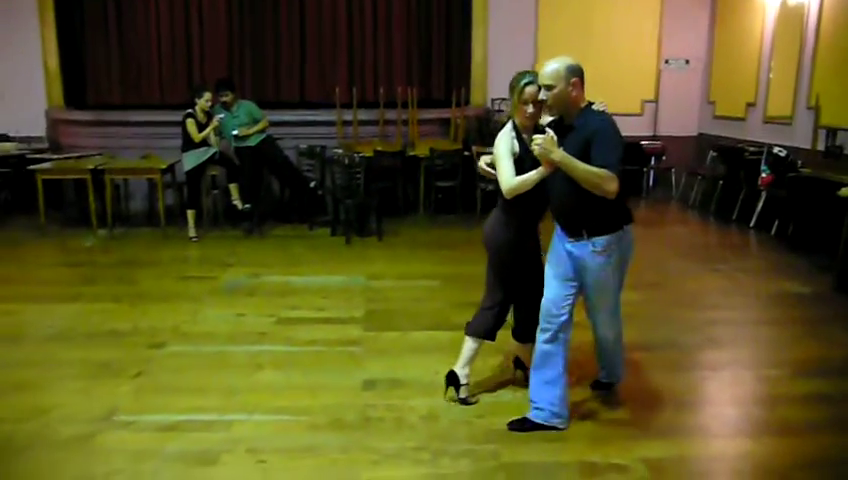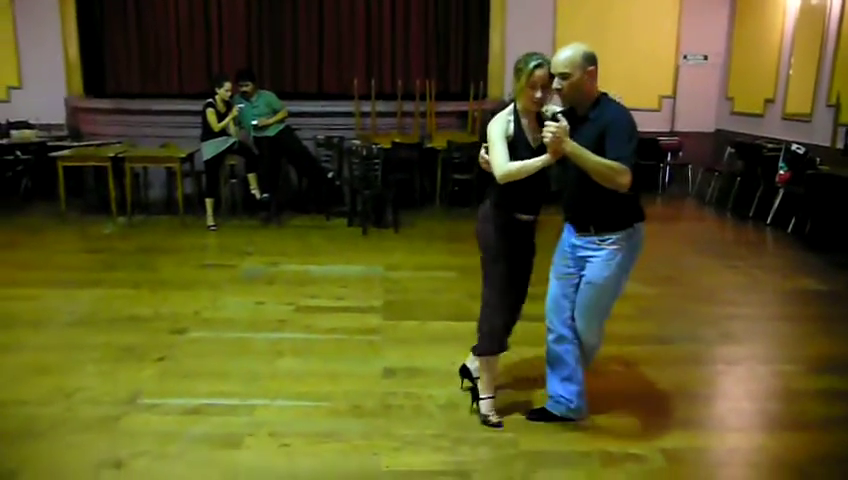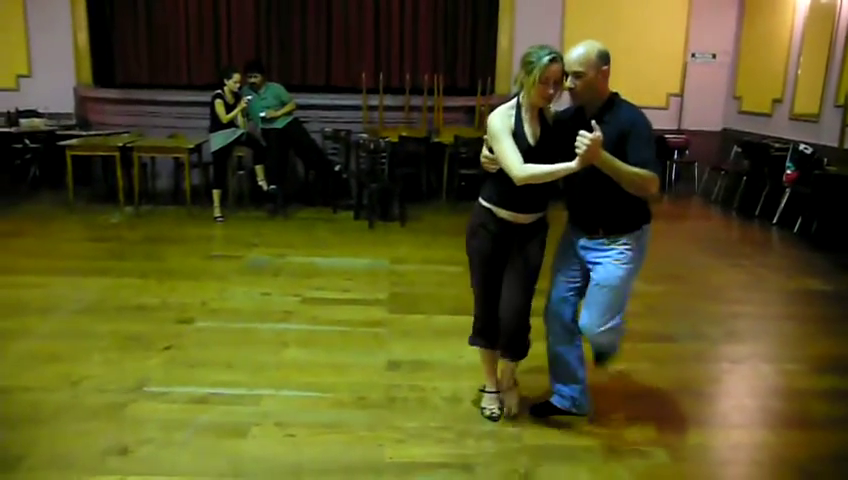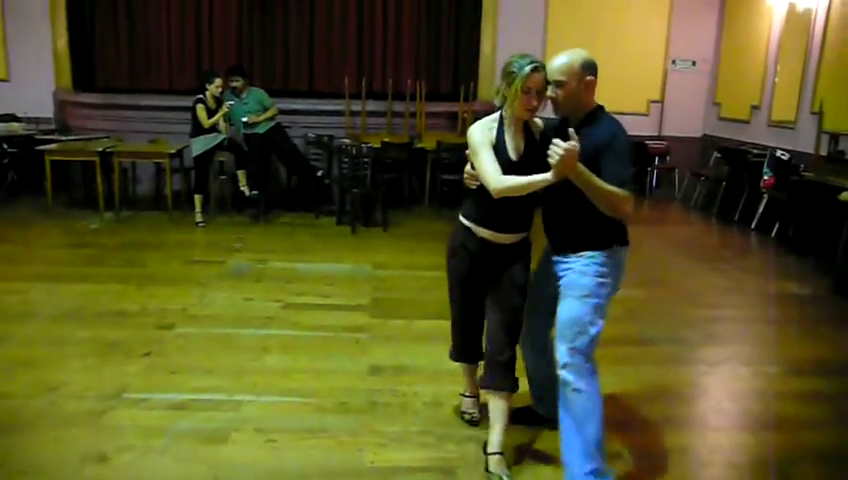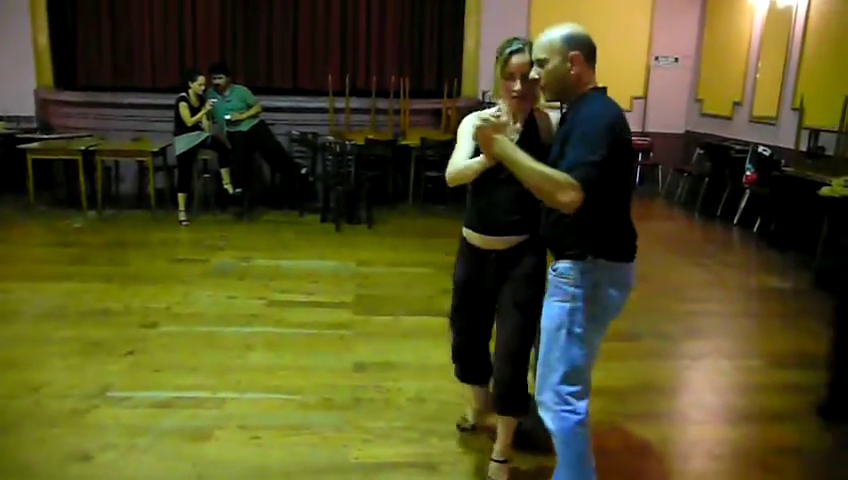
dt=0.4s
person 1, frame 1
left shoulder: (600, 126)
right shoulder: (555, 127)
left elbow: (609, 186)
left wrist: (558, 156)
left hip: (603, 240)
right hip: (565, 238)
left knee: (603, 319)
right knee: (551, 320)
left ankle: (611, 373)
right ankle: (547, 411)
person 1, frame 2
left shoulder: (615, 118)
right shoulder: (563, 119)
left elbow: (622, 180)
left wrist: (568, 147)
right wrist: (495, 159)
left hip: (611, 238)
right hip: (573, 232)
left knee: (585, 323)
right knee: (558, 319)
left ankle: (569, 382)
right ankle: (565, 402)
person 1, frame 3
left shoulder: (630, 121)
right shoulder: (566, 119)
left elbow: (650, 186)
left wrist: (601, 157)
right wrist: (497, 158)
left hip: (619, 240)
right hip: (577, 233)
left knee: (594, 325)
right knee: (558, 315)
left ankle: (607, 341)
right ankle: (569, 396)
person 1, frame 4
left shoulder: (610, 135)
right shoulder: (553, 130)
left elbow: (624, 207)
left wrist: (576, 170)
right wrist: (478, 173)
left hip: (593, 258)
right hip: (557, 252)
left knee: (571, 357)
right knee: (531, 333)
right ankle: (546, 407)
person 1, frame 5
left shoulder: (598, 118)
right shoulder: (580, 114)
left elbow: (568, 196)
right elbow: (554, 178)
left wrist: (502, 147)
right wrist: (501, 150)
left hip: (591, 270)
right hip: (582, 264)
left knee: (561, 393)
right knee: (556, 376)
right ankle: (539, 430)
person 2, frame 1
left shoulder: (542, 130)
right shoulder: (506, 138)
right elbow: (509, 187)
right wrist: (545, 168)
left hip: (517, 227)
right hip: (509, 228)
left knee: (497, 300)
right knee: (531, 298)
left ankle: (461, 371)
right ankle: (524, 360)
person 2, frame 2
left shoulder: (549, 119)
right shoulder: (501, 123)
right elbow: (502, 172)
right wrist: (548, 157)
left hip: (523, 223)
right hip: (499, 222)
left knee: (507, 300)
right knee: (500, 301)
left ankle: (474, 365)
right ankle: (485, 389)
person 2, frame 3
left shoulder: (554, 117)
right shoulder: (500, 118)
right elbow: (519, 173)
right wrist: (576, 165)
left hip: (531, 229)
right hip: (490, 223)
left knee: (515, 312)
right knee: (488, 306)
left ankle: (509, 378)
right ankle: (491, 384)
person 2, frame 4
left shoulder: (542, 131)
right shoulder: (481, 131)
right elbow: (497, 185)
right wrist: (551, 175)
left hip: (514, 250)
right hip: (471, 242)
left knee: (503, 340)
right knee: (467, 325)
left ankle: (495, 446)
right ankle: (470, 390)
person 2, frame 5
left shoulder: (550, 126)
right shoulder: (475, 122)
right elbow: (452, 175)
right wrist: (489, 154)
left hip: (523, 257)
right hip: (473, 251)
left knee: (511, 357)
right knee: (466, 341)
right ankle: (478, 403)
person 3, frame 1
left shoulder: (208, 114)
right shoulder: (189, 116)
right elbow: (197, 138)
right wrist: (212, 126)
left hip: (206, 149)
right hip: (191, 154)
left knee: (232, 164)
right knee: (193, 190)
left ankle: (236, 199)
right ankle: (191, 227)
person 3, frame 2
left shoulder: (228, 104)
right shoulder: (209, 106)
right elbow: (216, 128)
left wrist: (236, 138)
right wrist: (231, 116)
left hip: (225, 139)
right hip: (211, 143)
left knee: (251, 154)
right knee: (212, 179)
left ankle: (254, 188)
right ankle: (209, 216)
person 3, frame 3
left shoulder: (237, 96)
right shoulder: (218, 97)
right elbow: (224, 119)
left wrist: (244, 131)
right wrist: (240, 107)
left hip: (234, 131)
right hip: (219, 135)
left knee: (258, 146)
right knee: (220, 170)
left ankle: (261, 180)
right ankle: (216, 207)
person 3, frame 4
left shoulder: (218, 101)
right shoulder: (199, 101)
right elbow: (206, 124)
left wrist: (226, 137)
right wrist: (222, 112)
left hip: (215, 136)
right hip: (201, 139)
left knee: (240, 150)
right knee: (201, 175)
left ankle: (243, 185)
right ankle: (198, 212)
person 3, frame 5
left shoulder: (201, 98)
right shoulder: (182, 100)
right elbow: (189, 122)
left wrist: (209, 134)
right wrist: (204, 110)
left hip: (199, 134)
right hip: (184, 138)
left knee: (223, 148)
right knee: (185, 173)
left ankle: (226, 183)
right ankle: (181, 211)
person 4, frame 1
left shoulder: (247, 105)
right shoulder: (217, 111)
left elbow: (265, 121)
left wrist: (250, 131)
left hip: (261, 140)
right hip: (243, 148)
left knee: (283, 165)
right knee: (250, 181)
left ankle: (306, 192)
right ankle: (255, 215)
person 4, frame 2
left shoulder: (267, 96)
right shoulder: (237, 101)
left elbow: (284, 112)
left wrist: (269, 121)
left hip: (280, 130)
right hip: (262, 138)
left knee: (301, 155)
right knee: (269, 169)
left ankle: (324, 182)
right ankle: (273, 203)
person 4, frame 3
left shoulder: (275, 88)
right shoulder: (245, 92)
left elbow: (292, 104)
left wrist: (277, 113)
left hip: (288, 122)
right hip: (269, 130)
left knee: (308, 146)
right knee: (276, 159)
left ankle: (330, 174)
right ankle: (278, 194)
person 4, frame 4
left shoulder: (257, 93)
right shoulder: (227, 97)
left elbow: (274, 109)
left wrist: (259, 118)
left hip: (269, 127)
right hip: (251, 134)
left knee: (290, 151)
right knee: (258, 164)
left ankle: (313, 179)
right ankle: (262, 199)
person 4, frame 5
left shoulder: (241, 91)
right shoulder: (210, 95)
left elbow: (258, 107)
left wrist: (243, 116)
left hip: (253, 125)
right hip: (235, 132)
left knee: (274, 149)
right knee: (242, 161)
left ankle: (297, 177)
right ankle: (246, 196)
